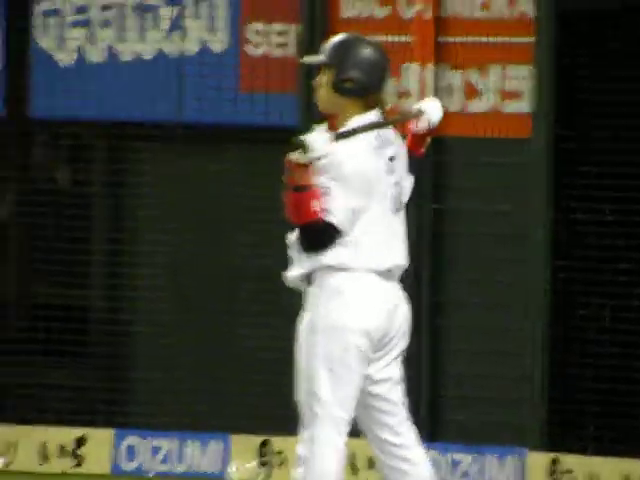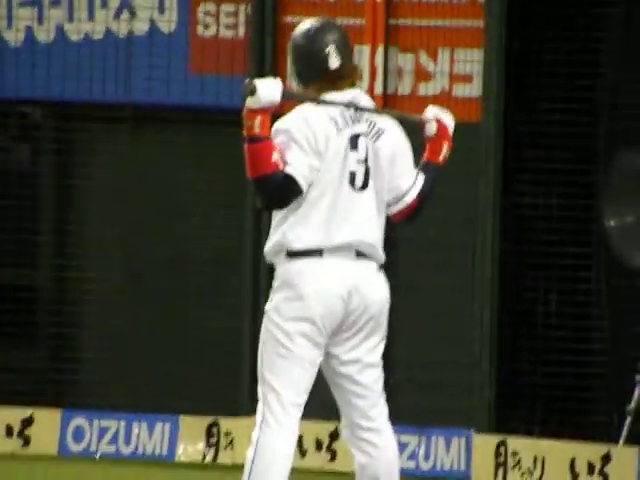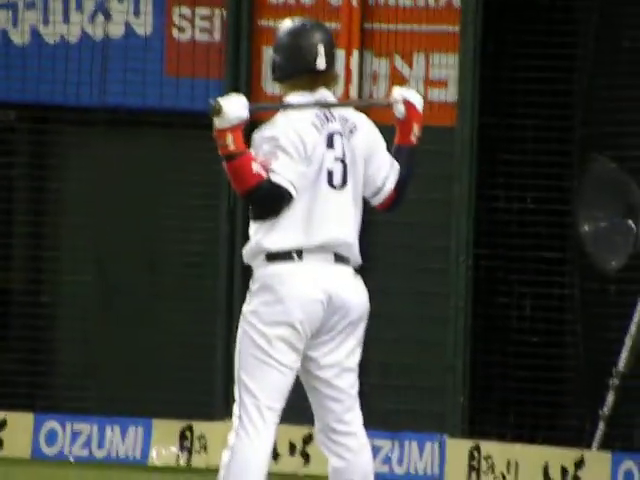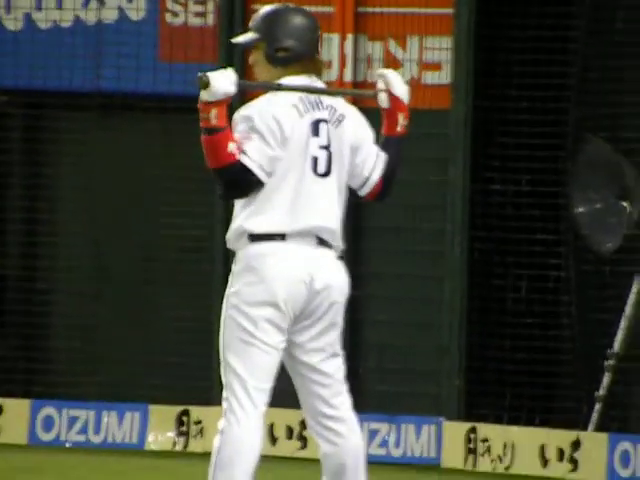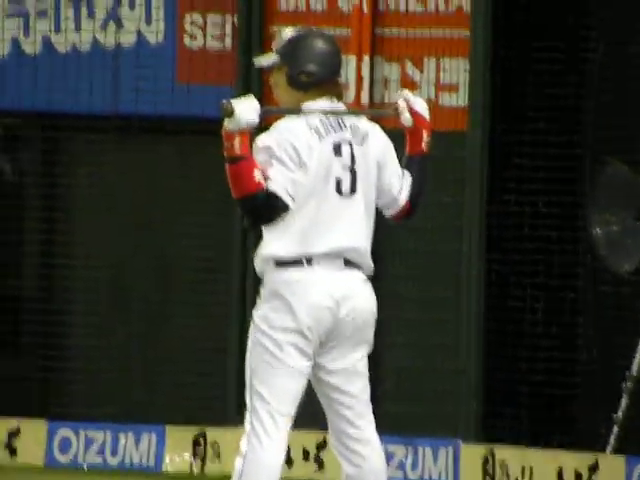
dt=1s
person 1, frame 1
left shoulder: (341, 152)
right shoulder: (391, 141)
left elbow: (315, 237)
left wrist: (301, 170)
right wrist: (420, 137)
left hip: (341, 298)
right hip: (386, 298)
left knee: (324, 429)
right knee: (394, 431)
person 1, frame 2
left shoulder: (304, 121)
right shoulder: (388, 129)
left elbow: (274, 192)
right elbow: (408, 205)
left wrist: (257, 120)
right wrist: (438, 145)
left hip: (308, 279)
right hip: (365, 281)
left knee: (279, 411)
right knee: (368, 412)
person 1, frame 3
left shoulder: (286, 126)
right shoulder: (359, 125)
left elbow: (265, 202)
right elbow: (390, 195)
left wrist: (230, 137)
right wrist: (409, 125)
left hip: (286, 283)
right hip: (342, 284)
left knee: (255, 416)
right knee: (342, 418)
person 1, frame 4
left shoulder: (266, 110)
right shoulder: (346, 115)
left elbow: (236, 182)
right elbow: (378, 185)
left wrist: (213, 111)
right wrist: (396, 114)
left hip: (268, 265)
right hip: (324, 268)
left knee: (244, 402)
right knee: (331, 402)
person 1, frame 5
left shoulder: (289, 135)
right shoulder: (371, 136)
left elbow: (261, 208)
right elbow: (404, 204)
left wrist: (237, 141)
right wrist: (418, 134)
left hip: (296, 289)
right hip: (352, 291)
left knee: (267, 424)
right knee: (356, 428)
